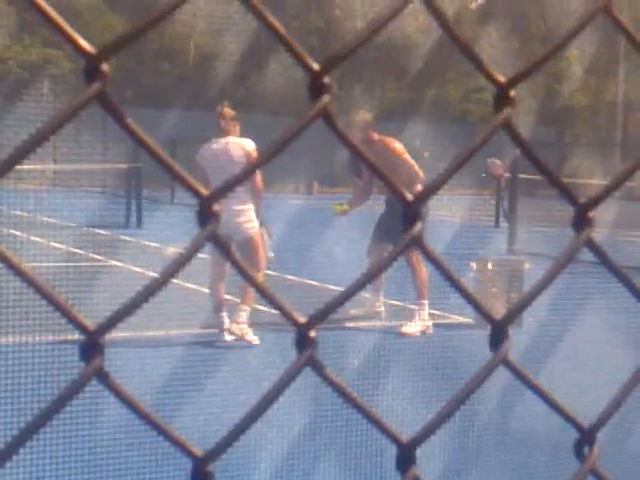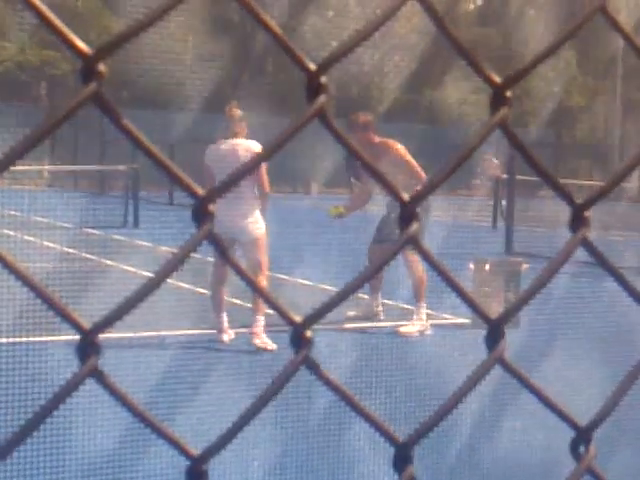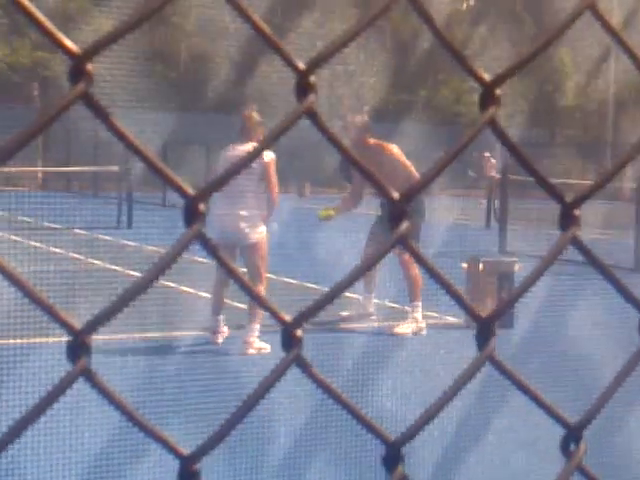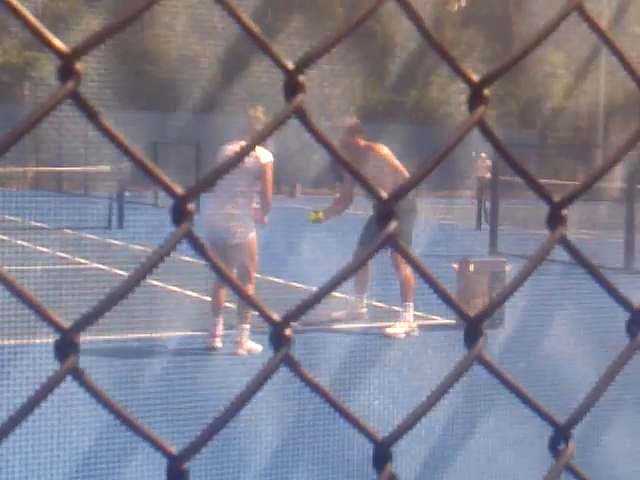
dt=0.3s
person 1, frame 1
left shoulder: (204, 151)
right shoulder: (246, 145)
left elbow: (203, 189)
right elbow: (257, 186)
right wrist: (256, 208)
left hip: (216, 215)
right hip: (242, 213)
left knee: (218, 273)
right knee: (257, 269)
left ankle: (224, 326)
right ankle: (240, 320)
person 1, frame 2
left shoulder: (211, 151)
right shoulder: (253, 147)
left elbow: (209, 190)
right elbow: (264, 188)
right wrist: (260, 208)
left hip: (222, 217)
right hip: (248, 216)
left knee: (220, 273)
right knee: (260, 274)
left ankle: (223, 328)
right ankle: (257, 331)
person 1, frame 3
left shoulder: (226, 153)
right shoulder: (265, 154)
left elbow: (218, 189)
right elbow: (272, 195)
right wrist: (267, 215)
left hip: (221, 218)
right hip: (249, 221)
left knee: (222, 276)
right knee: (257, 281)
left ankle: (218, 329)
right ankle: (251, 339)
person 1, frame 4
left shoulder: (225, 149)
right shoulder: (263, 156)
left elbow: (216, 187)
right elbow: (266, 198)
right wrist: (260, 215)
left hip: (214, 216)
right hip: (238, 220)
left knee: (222, 277)
right knee: (247, 280)
left ankle: (217, 333)
right ankle: (243, 340)
person 2, frame 1
left shoulder: (390, 146)
right shoulder: (365, 154)
left elbow: (418, 177)
right elbow: (365, 190)
right wrist: (348, 205)
right hip: (393, 204)
left knee: (412, 256)
right knee: (374, 252)
left ankle: (423, 317)
right ankle: (377, 304)
person 2, frame 2
left shoulder: (392, 148)
right shoulder: (367, 157)
left elbow: (421, 179)
right elbow: (365, 194)
right wrist: (345, 209)
right hip: (395, 206)
left knee: (410, 256)
right knee: (374, 254)
left ankle: (421, 318)
right ankle: (374, 307)
person 2, frame 3
left shoulder: (386, 150)
right shoulder: (359, 159)
left elbow: (415, 179)
right elbow: (354, 197)
right wrist: (333, 211)
left hip: (408, 206)
right hip: (389, 207)
left knee: (405, 257)
right knee: (368, 254)
left ankle: (416, 318)
right ankle: (368, 307)
person 2, frame 4
left shoulder: (377, 151)
right shoulder: (350, 162)
left elbow: (407, 180)
right elbow: (344, 200)
right wrist: (323, 214)
left hip: (401, 206)
left knee: (398, 258)
right knee: (360, 254)
left ankle: (408, 319)
right ankle: (359, 306)
